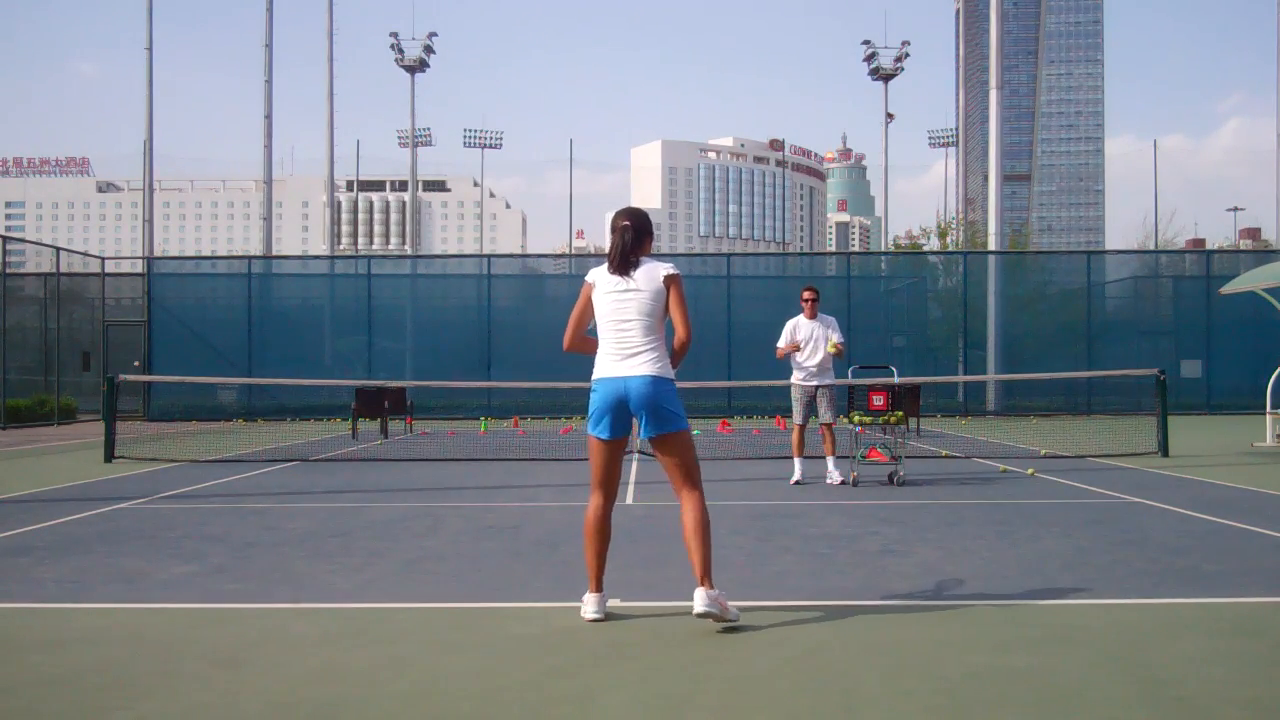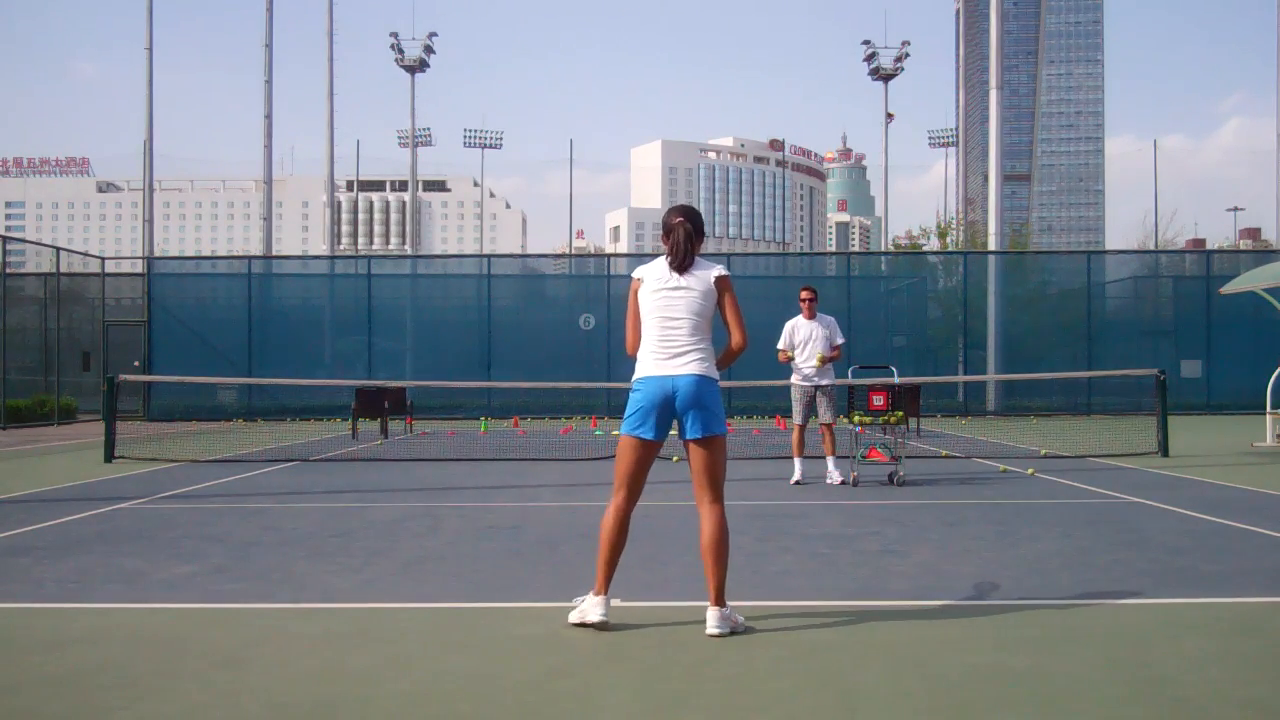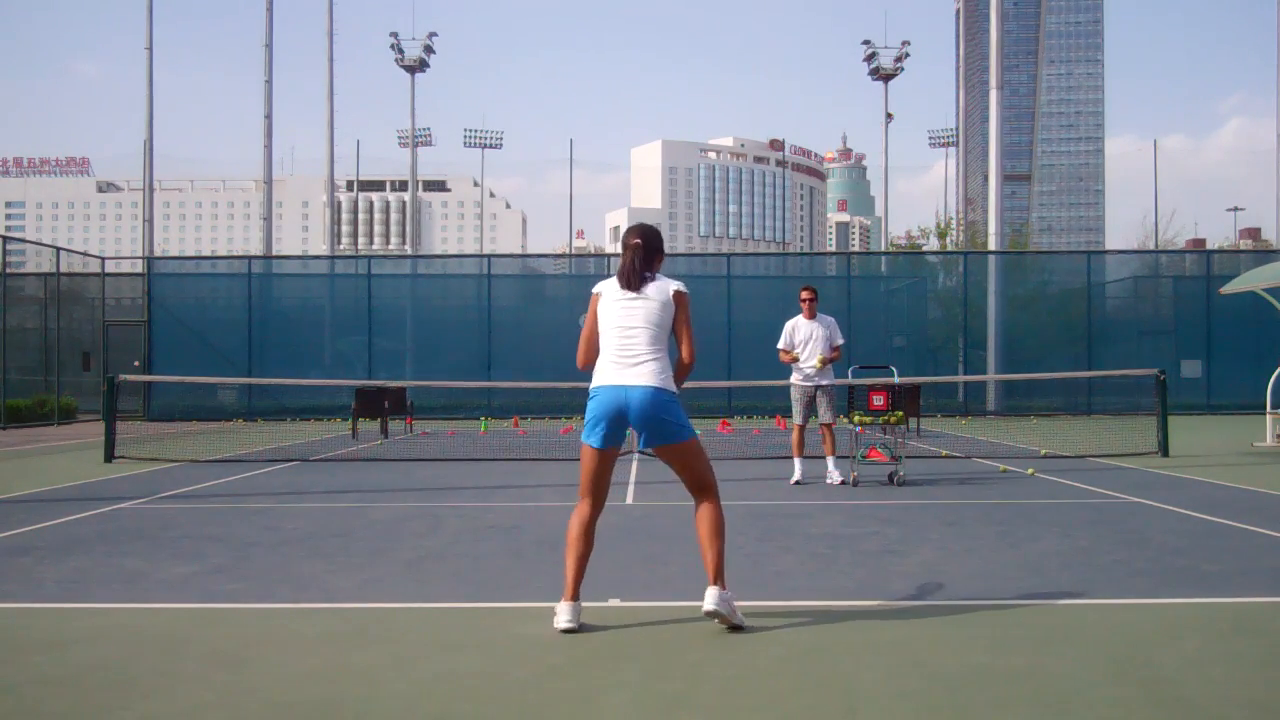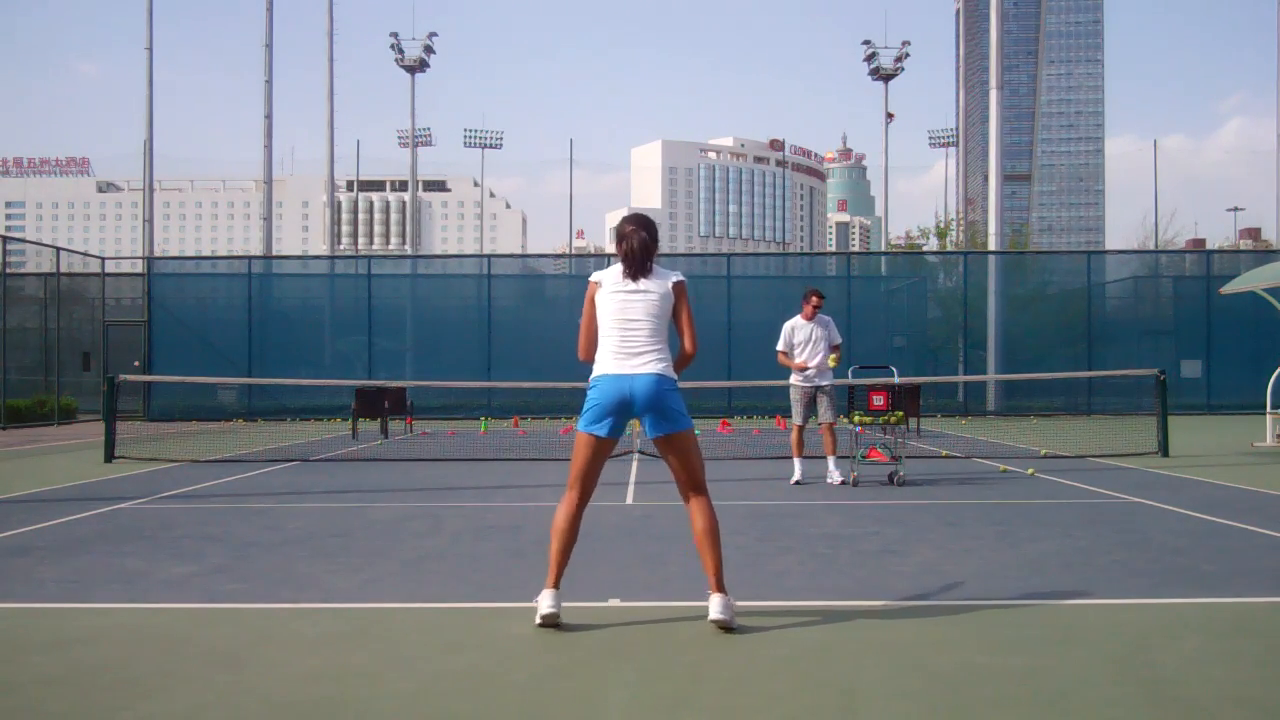
dt=0.5s
person 1, frame 1
left shoulder: (595, 278)
right shoulder: (665, 273)
left elbow: (570, 341)
right elbow: (684, 335)
left hip: (606, 384)
right hip: (653, 384)
left knee: (601, 496)
right knee: (690, 490)
left ankle: (594, 596)
right ankle: (704, 590)
person 1, frame 2
left shoulder: (642, 275)
right shoulder: (715, 275)
left elbow: (632, 345)
right elbow: (739, 340)
left hip: (649, 385)
right hip: (698, 386)
left knee: (622, 497)
right knee: (710, 502)
left ankle: (599, 598)
right ankle: (717, 609)
person 1, frame 3
left shoulder: (601, 291)
right shoulder: (674, 290)
left elbow: (583, 360)
right elbow: (687, 357)
left hip: (604, 394)
right hip: (654, 396)
left knee: (587, 505)
right knee: (706, 493)
left ankle: (568, 605)
right ankle: (716, 590)
person 1, frame 4
left shoulder: (599, 281)
right shoulder: (673, 281)
left elbow: (586, 347)
right elbow: (689, 349)
left hip: (606, 385)
right hip: (658, 387)
left knee: (575, 496)
right knee: (697, 494)
left ankle: (550, 594)
right ankle: (718, 596)
person 2, frame 1
left shoulder: (830, 322)
right shoulder: (793, 324)
left elbow: (841, 351)
right elbow: (779, 352)
left wrist: (836, 349)
right wrist: (788, 349)
left hip: (825, 381)
right hip: (801, 381)
left knee: (827, 425)
right knee: (799, 425)
left ankle: (832, 470)
right ankle: (798, 471)
person 2, frame 2
left shoulder: (829, 322)
right shoulder: (792, 325)
left elbow: (838, 351)
right elbow: (781, 353)
left wrist: (828, 358)
right wrist: (784, 357)
left hip: (825, 381)
right hip: (801, 382)
left knee: (827, 425)
right knee: (799, 426)
left ankle: (832, 470)
right ankle: (798, 471)
person 2, frame 3
left shoulder: (829, 322)
right shoulder: (792, 325)
left elbow: (838, 352)
right elbow: (782, 354)
left wrist: (828, 359)
right wrist: (788, 358)
left hip: (825, 381)
right hip: (800, 382)
left knee: (827, 426)
right knee: (798, 426)
left ankle: (832, 470)
right ankle: (798, 471)
person 2, frame 4
left shoulder: (827, 322)
right shoulder: (791, 326)
left elbow: (836, 347)
right elbow: (781, 355)
left wrist: (835, 358)
right wrist: (794, 365)
left hip: (825, 382)
right hip: (800, 383)
left knee: (828, 425)
right knee: (798, 426)
left ankle: (833, 470)
right ankle: (797, 471)
